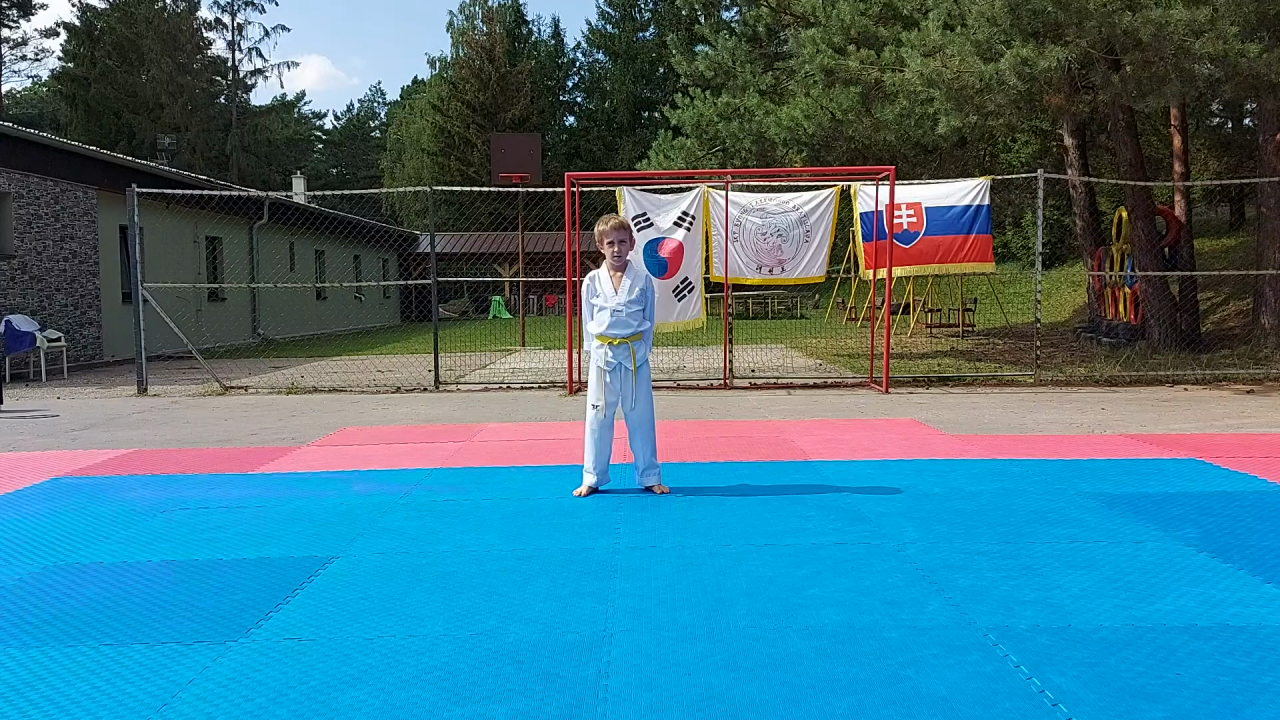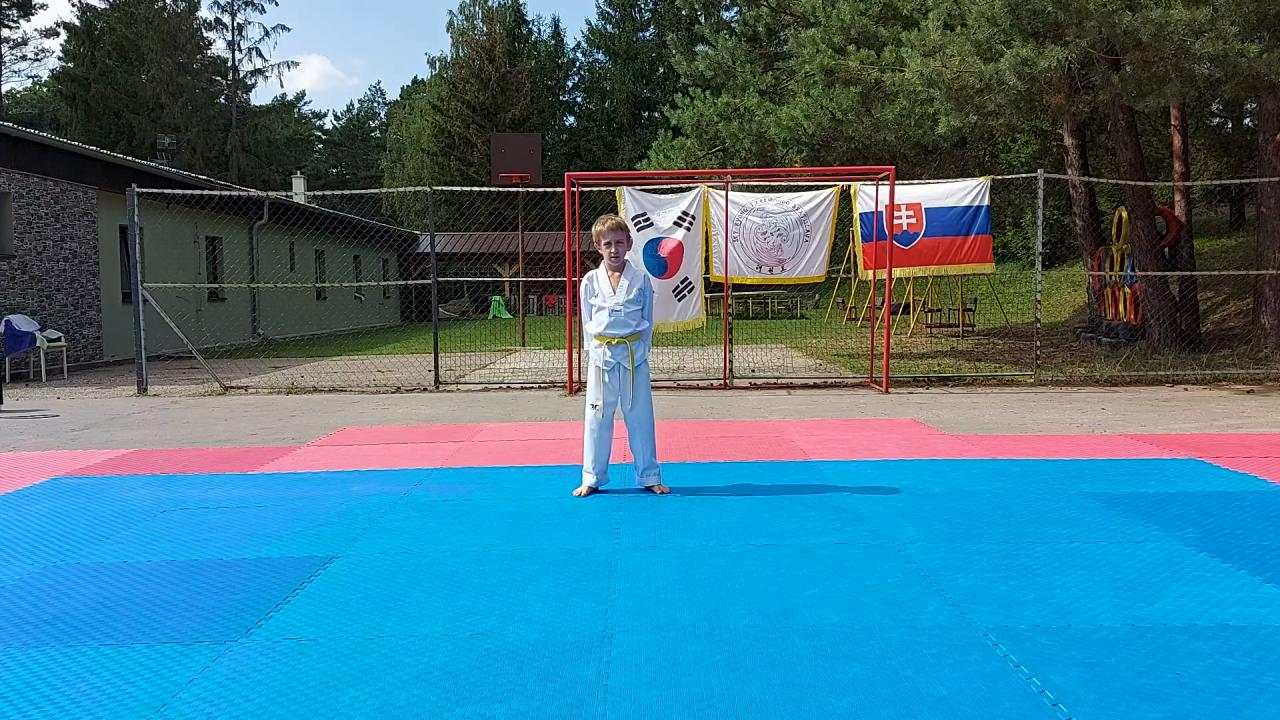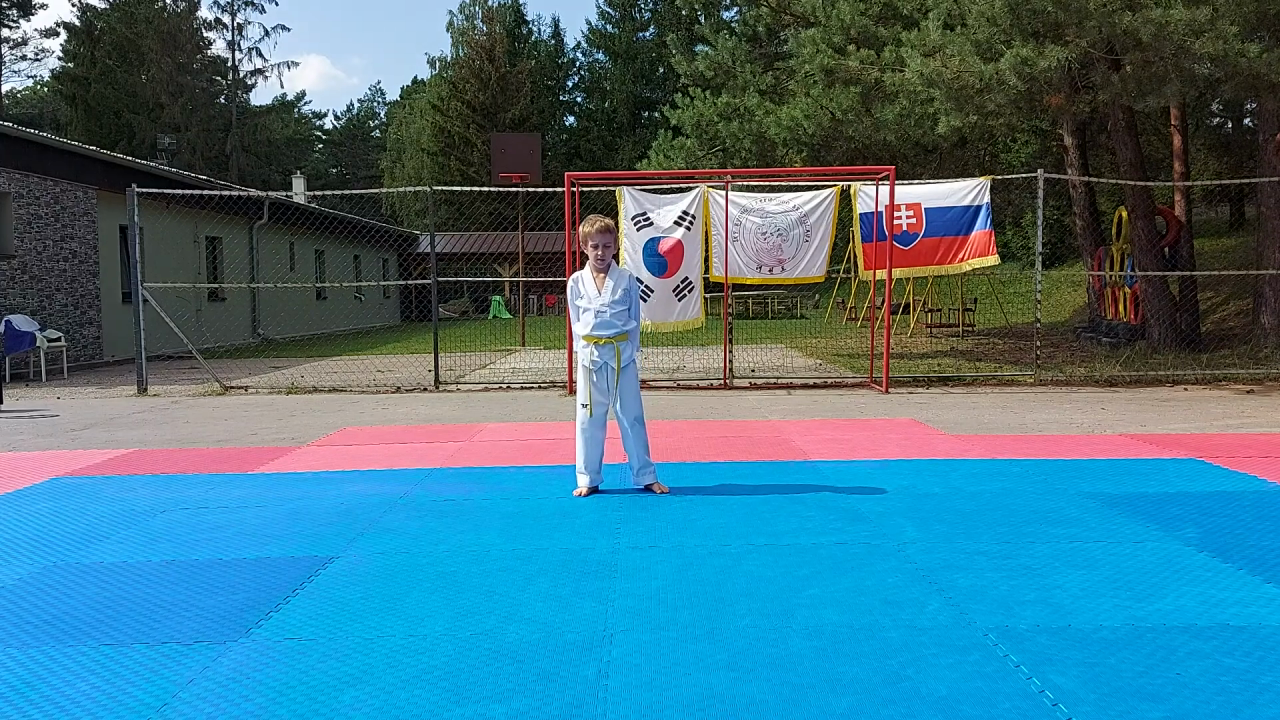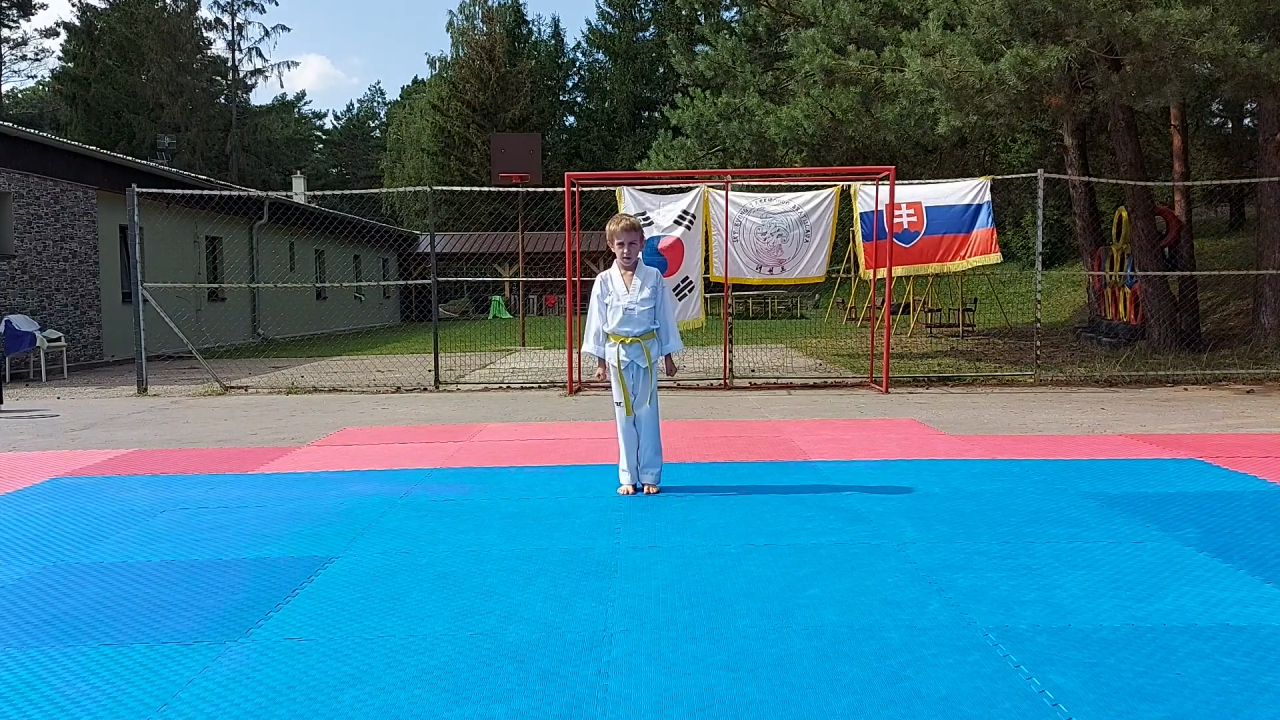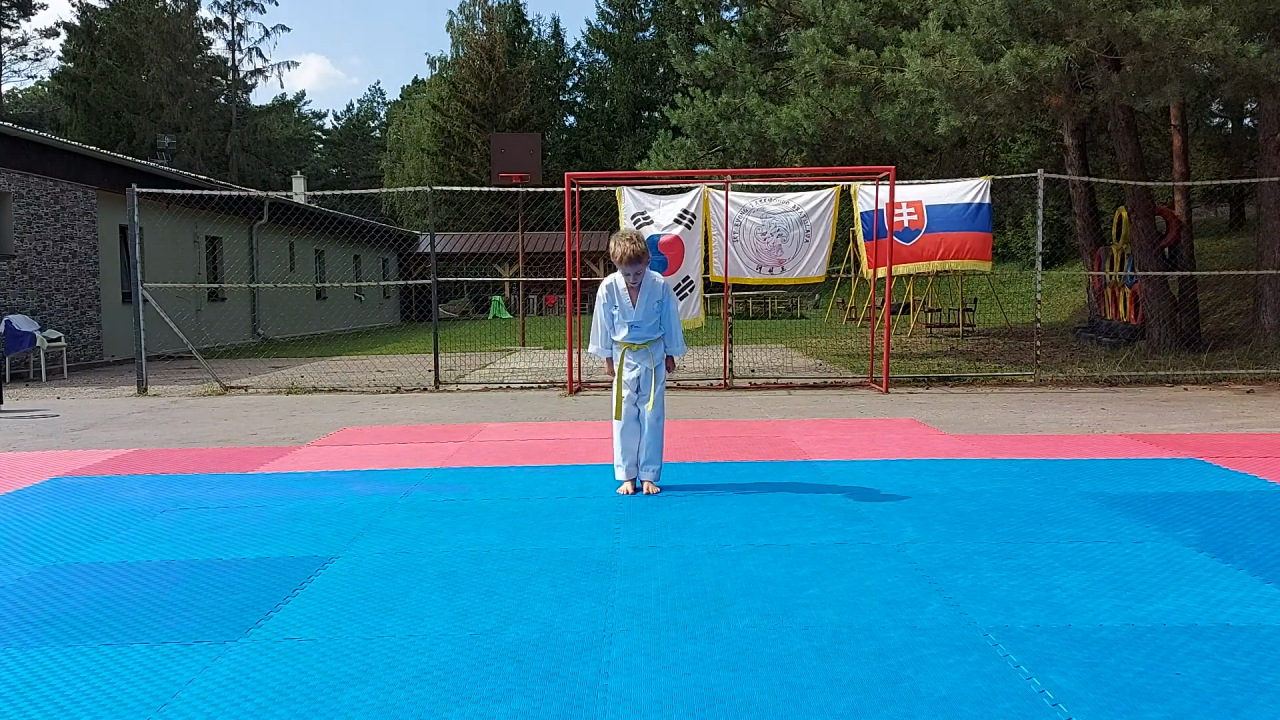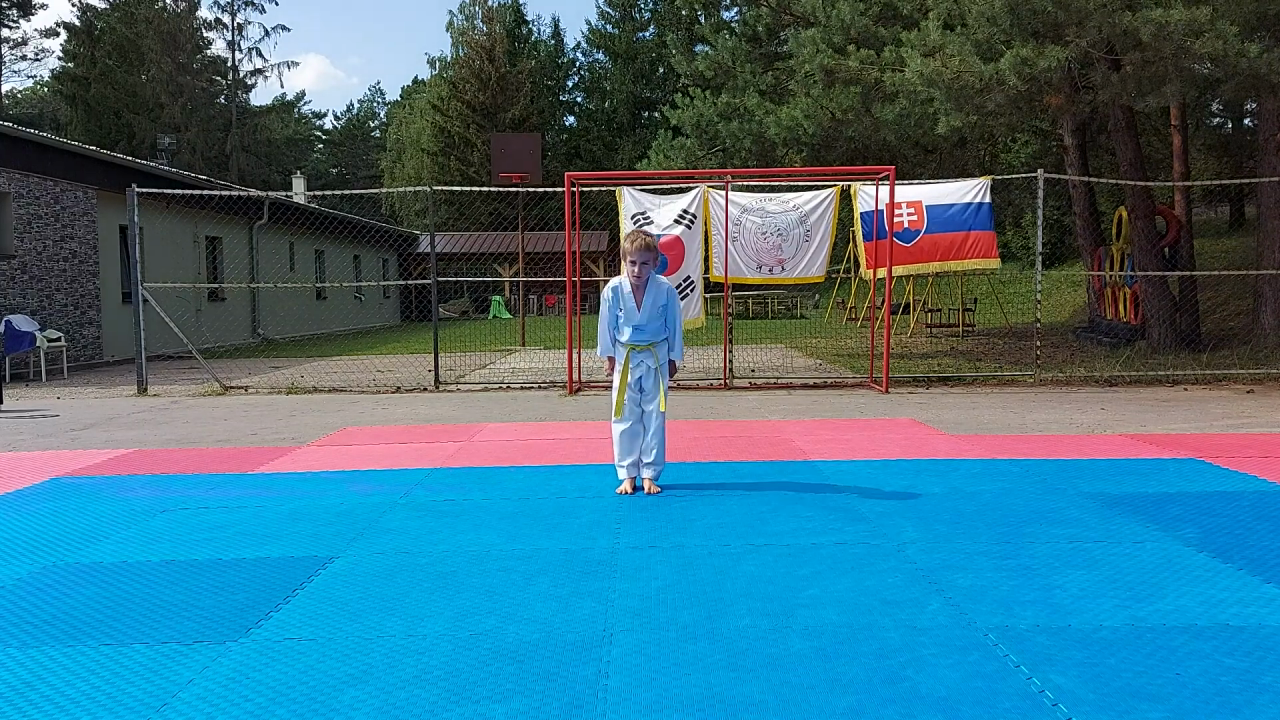
dt=0.7s
person 1, frame 1
left shoulder: (643, 279)
right shoulder: (592, 281)
left elbow: (649, 320)
right elbow: (588, 322)
left wrist: (640, 349)
right wrist: (601, 349)
left hip: (635, 356)
right hip: (603, 356)
left knee: (641, 417)
right knee: (598, 418)
left ankle: (650, 476)
right ankle: (593, 478)
person 1, frame 2
left shoulder: (641, 279)
right shoulder: (590, 281)
left elbow: (647, 320)
right elbow: (587, 322)
left wrist: (639, 349)
right wrist: (600, 348)
left hip: (633, 355)
right hip: (602, 356)
left knee: (640, 417)
right knee: (597, 417)
left ankle: (649, 476)
right ankle: (592, 478)
person 1, frame 3
left shoulder: (627, 280)
right shoulder: (576, 282)
left elbow: (634, 320)
right elbow: (576, 323)
left wrist: (626, 351)
right wrist: (587, 349)
left hip: (621, 355)
right hip: (590, 356)
left knee: (631, 416)
right knee: (589, 418)
left ankle: (647, 476)
right ankle: (589, 479)
person 1, frame 4
left shoulder: (654, 278)
right shoulder: (604, 281)
left elbow: (666, 318)
right elbow: (595, 322)
left wrist: (668, 356)
right wrist: (601, 361)
left hip: (646, 352)
right hip: (617, 353)
left knee: (647, 414)
right knee: (625, 416)
left ankle: (649, 476)
right ankle: (628, 476)
person 1, frame 5
left shoulder: (660, 286)
right shoulder: (608, 289)
left elbow: (671, 326)
right elbow: (602, 328)
left wrist: (670, 357)
right wrist: (608, 361)
left hip: (653, 359)
right hip: (623, 360)
left knee: (652, 417)
right knee: (625, 417)
left ankle: (648, 475)
right ankle: (627, 475)
person 1, frame 6
left shoulder: (666, 289)
right shoulder: (613, 289)
left elbow: (674, 326)
right elbow: (607, 326)
left wrist: (673, 360)
right wrist: (609, 357)
left hip: (656, 359)
right hip: (625, 359)
left knee: (654, 417)
right knee: (625, 417)
left ankle: (650, 474)
right ankle: (628, 474)
